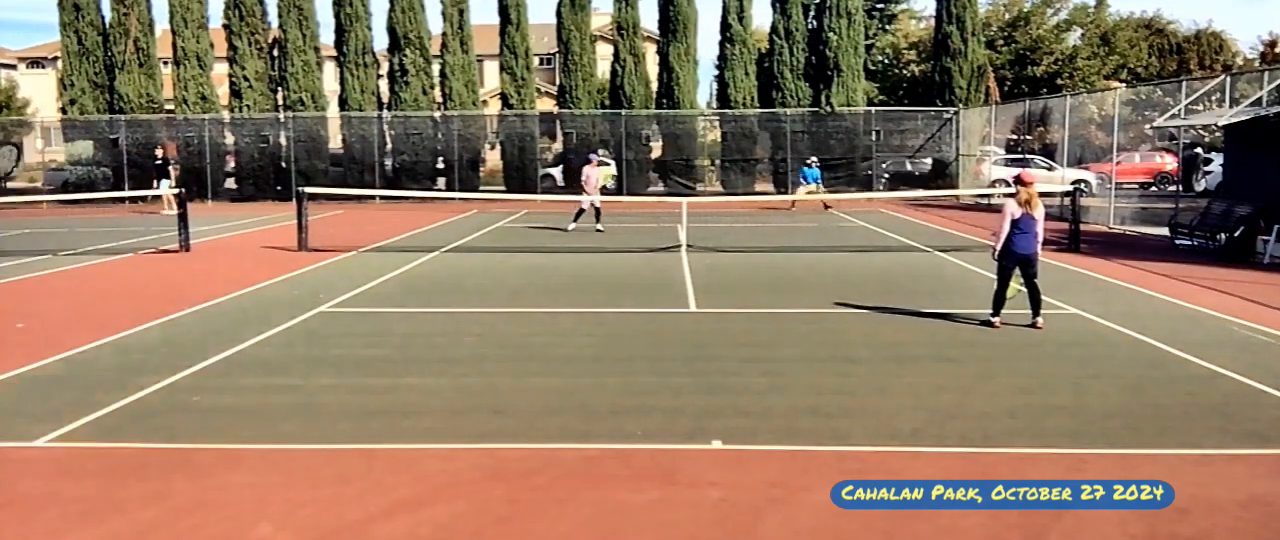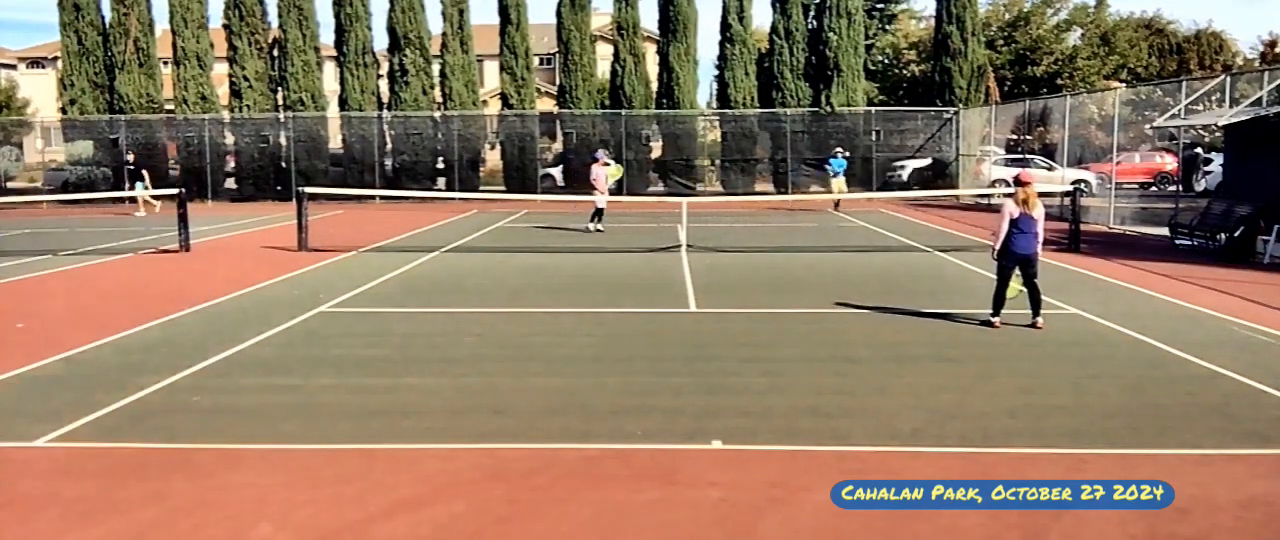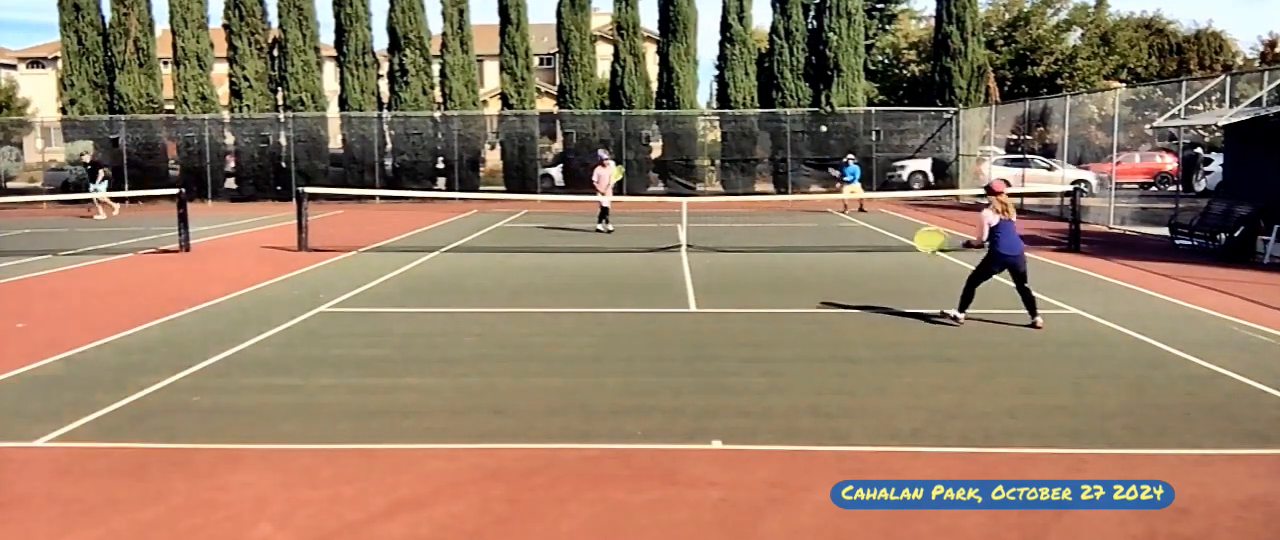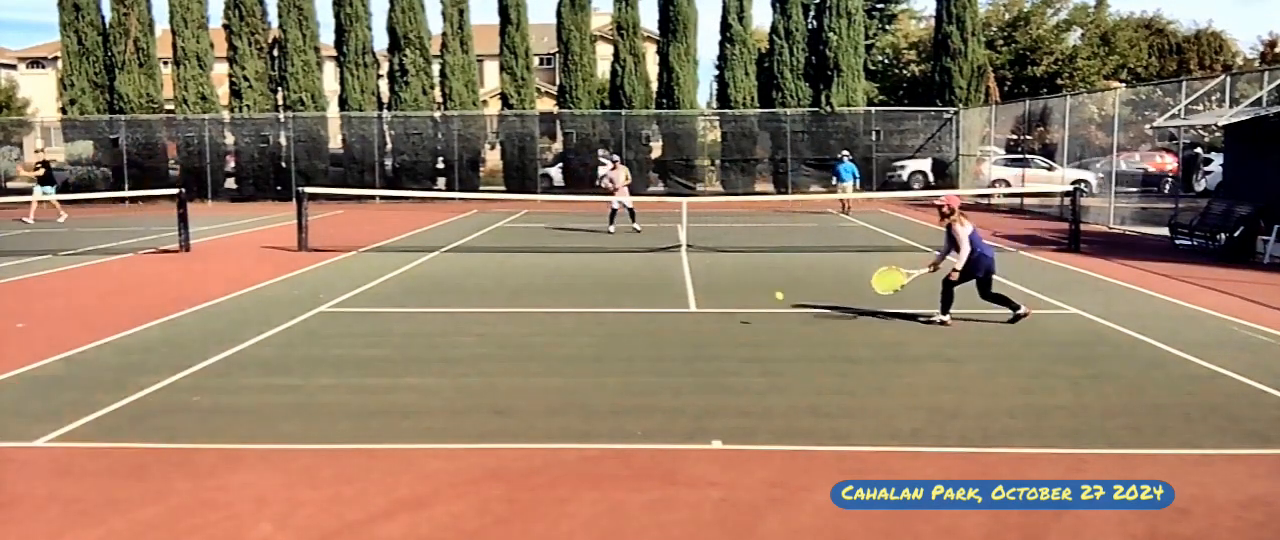
dt=0.5s
person 1, frame 1
left shoulder: (1011, 204)
right shoulder: (1039, 205)
left elbow: (1004, 229)
right elbow: (1039, 230)
left wrist: (996, 248)
right wrist: (1038, 249)
left hip: (1011, 250)
right hip: (1030, 251)
left knee: (1002, 284)
right knee: (1032, 284)
left ankle: (995, 318)
right ankle: (1037, 318)
person 1, frame 2
left shoulder: (1009, 204)
right shoulder: (1038, 205)
left elbow: (1002, 229)
right elbow: (1040, 231)
left wrist: (996, 247)
right wrist: (1038, 249)
left hip: (1011, 250)
right hip: (1030, 251)
left knee: (1002, 284)
right knee: (1032, 284)
left ankle: (995, 318)
right ankle: (1037, 319)
person 1, frame 3
left shoulder: (988, 212)
right shoulder: (1010, 209)
left elbow: (983, 238)
left wrist: (970, 243)
right wrist: (975, 241)
left hip: (1000, 255)
right hip: (1018, 253)
left knee: (972, 282)
right knee: (1022, 286)
left ankle: (959, 314)
right ankle: (1036, 319)
person 1, frame 4
left shoulder: (957, 224)
right shoulder: (950, 223)
left elbow: (965, 249)
right elbow: (948, 247)
left wrist: (956, 269)
right wrist: (936, 262)
left hip: (980, 260)
right hip: (985, 259)
left knee: (948, 282)
right knee: (986, 293)
left ankle: (944, 316)
right ankle: (1019, 309)
